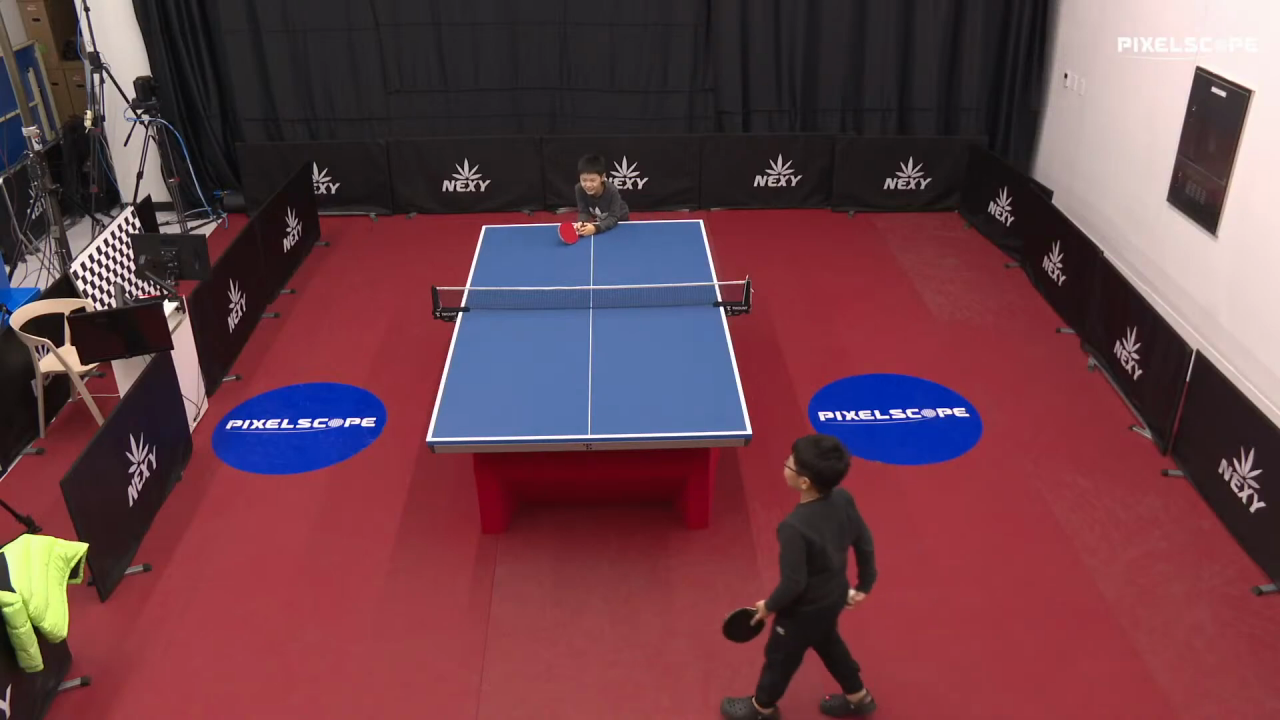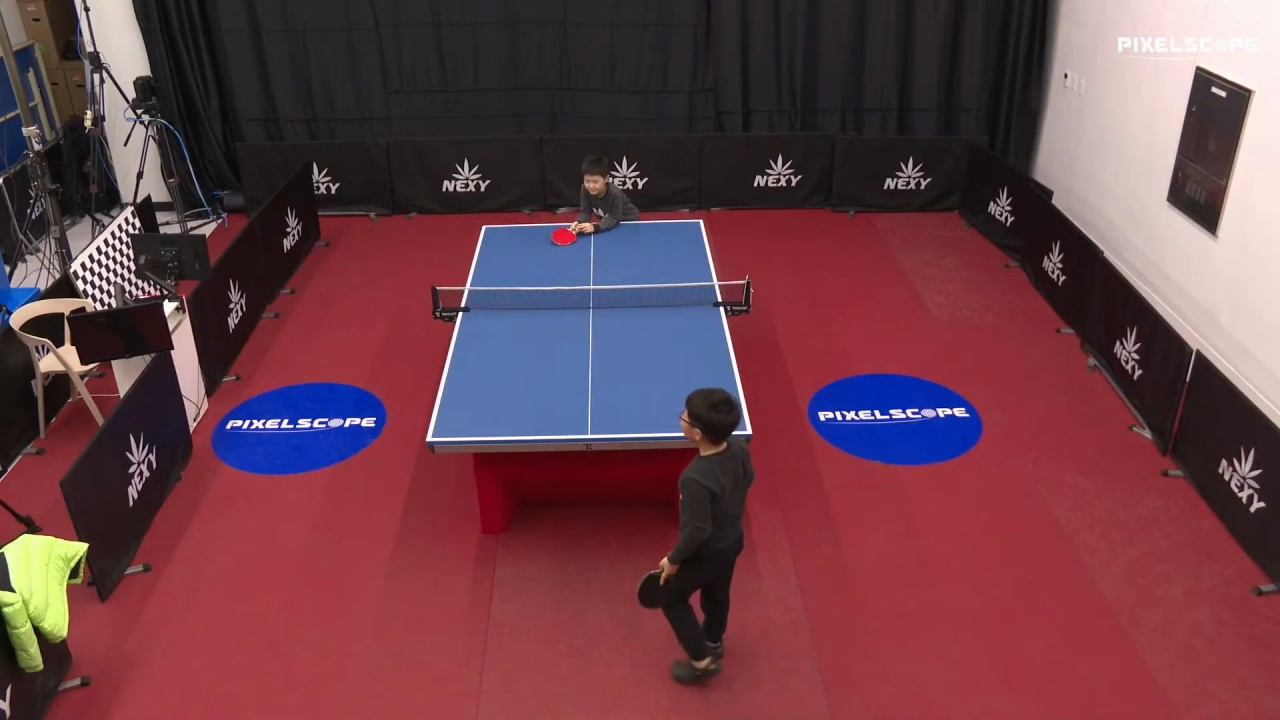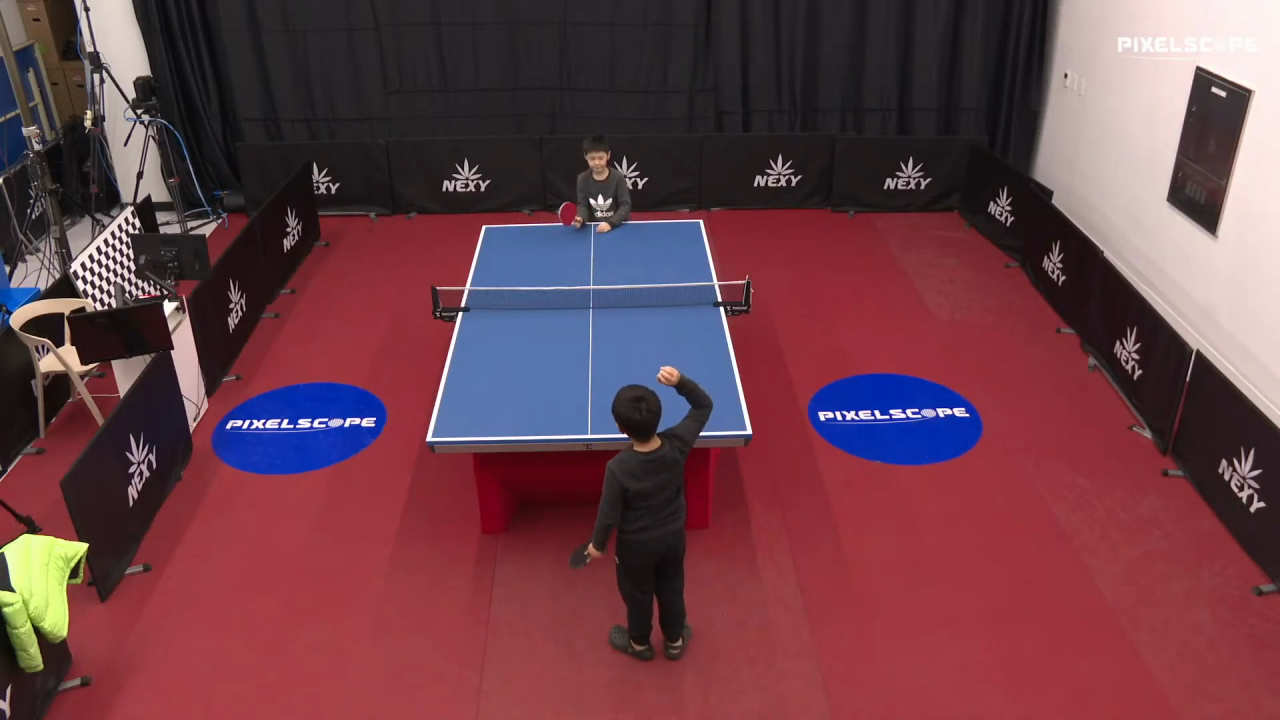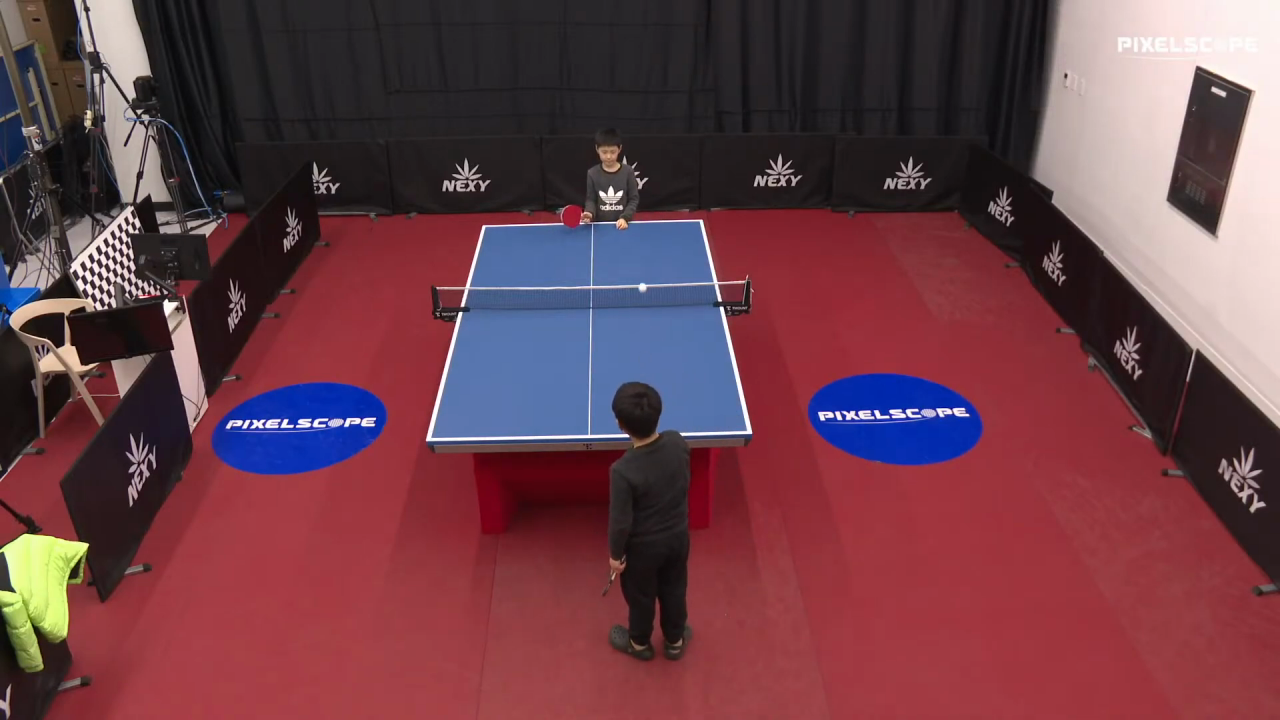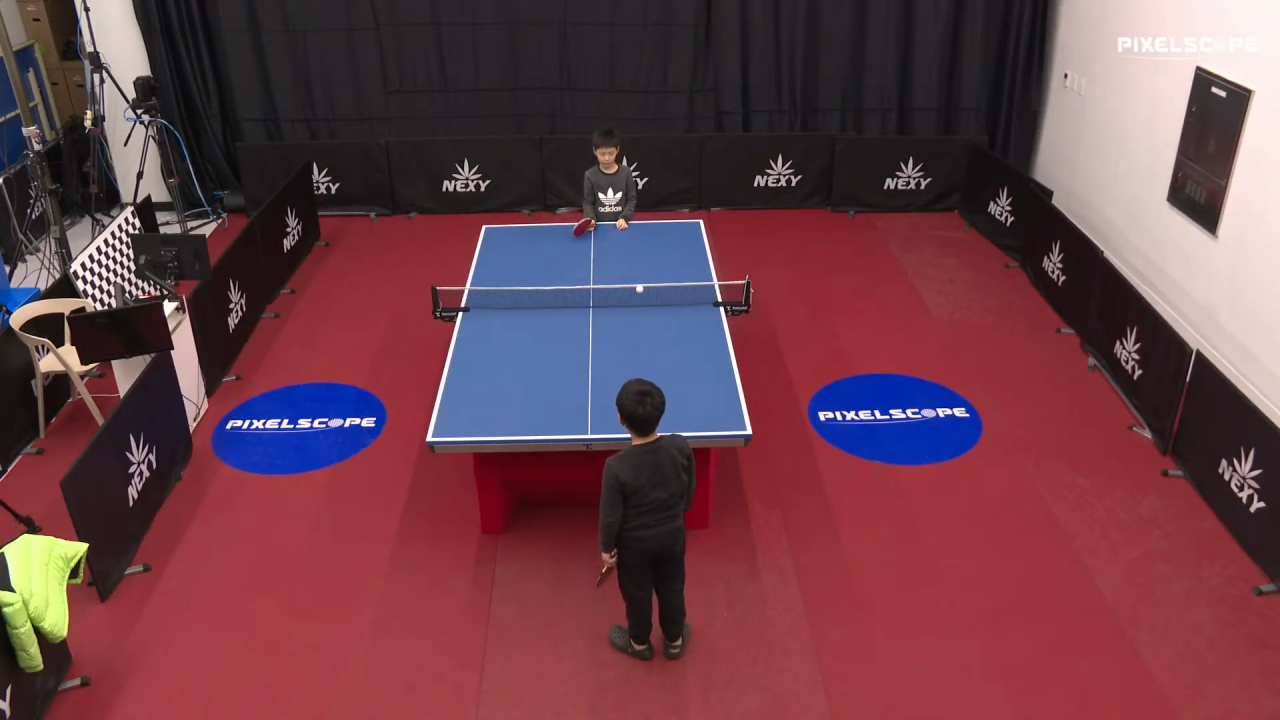
dt=1s
person 1, frame 1
left shoulder: (795, 528)
right shoulder: (843, 499)
left elbow: (794, 584)
right elbow: (865, 543)
left wrist: (768, 606)
right wrist: (863, 585)
left hip: (806, 607)
right hip: (833, 594)
left knee: (780, 656)
right knee: (827, 642)
person 1, frame 2
left shoulder: (695, 479)
right shoulder: (740, 449)
left elbow: (697, 531)
right elbow: (747, 480)
left wrist: (674, 560)
left hip: (705, 552)
right hip: (733, 541)
left knee: (672, 597)
right knee: (717, 593)
left ankle: (701, 660)
right ankle: (712, 640)
person 1, frame 3
left shoulder: (618, 469)
right shoulder: (677, 445)
left elbow: (609, 515)
right elbow: (704, 405)
left wrist: (597, 544)
right wrist: (680, 381)
left hip: (637, 545)
right hip: (673, 535)
left knee: (638, 595)
right knee: (672, 589)
left ankle: (640, 643)
right ankle: (675, 640)
person 1, frame 4
left shoulder: (623, 470)
right shoulder: (678, 443)
left elbow: (621, 521)
left wrist: (615, 554)
left hip: (642, 546)
right hip: (678, 535)
left knee: (640, 596)
right knee: (674, 590)
left ankle: (640, 643)
right ankle: (675, 640)
person 1, frame 5
left shoulder: (616, 466)
right shoulder: (680, 447)
left elbow: (610, 515)
right elbow: (690, 489)
left wrist: (607, 547)
left hip: (634, 542)
right hip: (672, 534)
left knee: (637, 593)
right knee: (672, 587)
left ankle: (639, 643)
right ankle: (675, 640)
